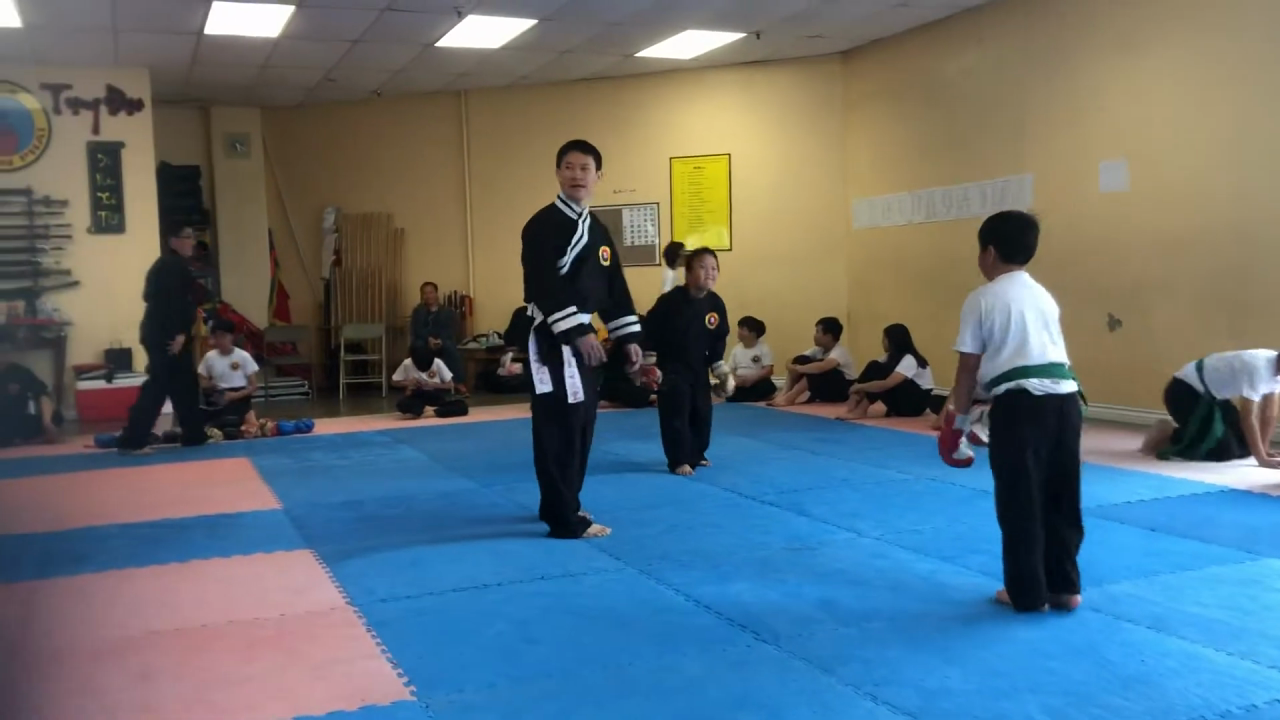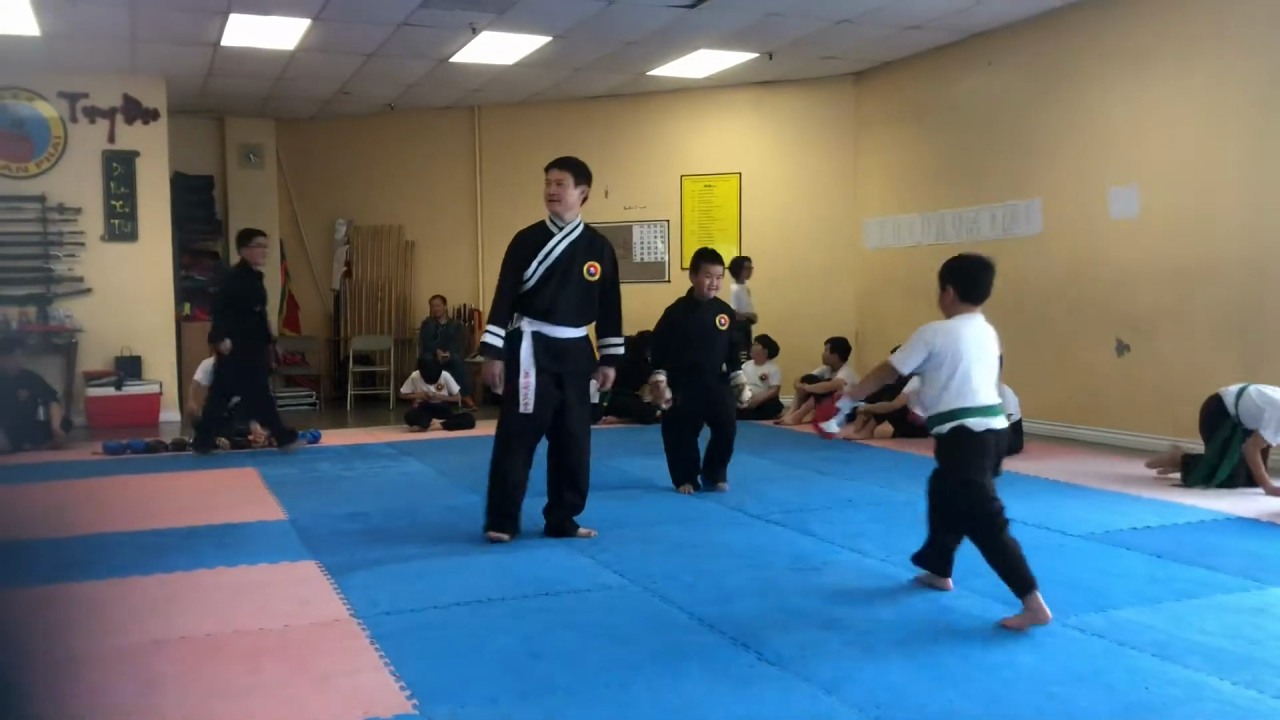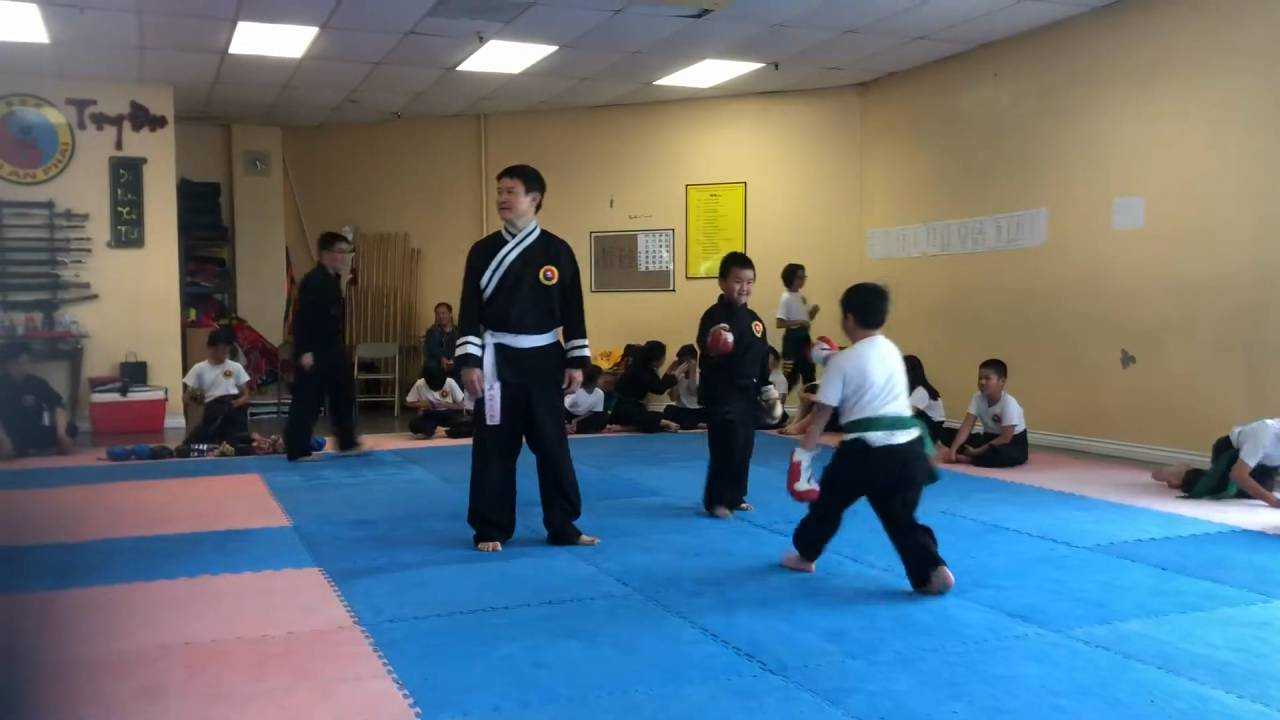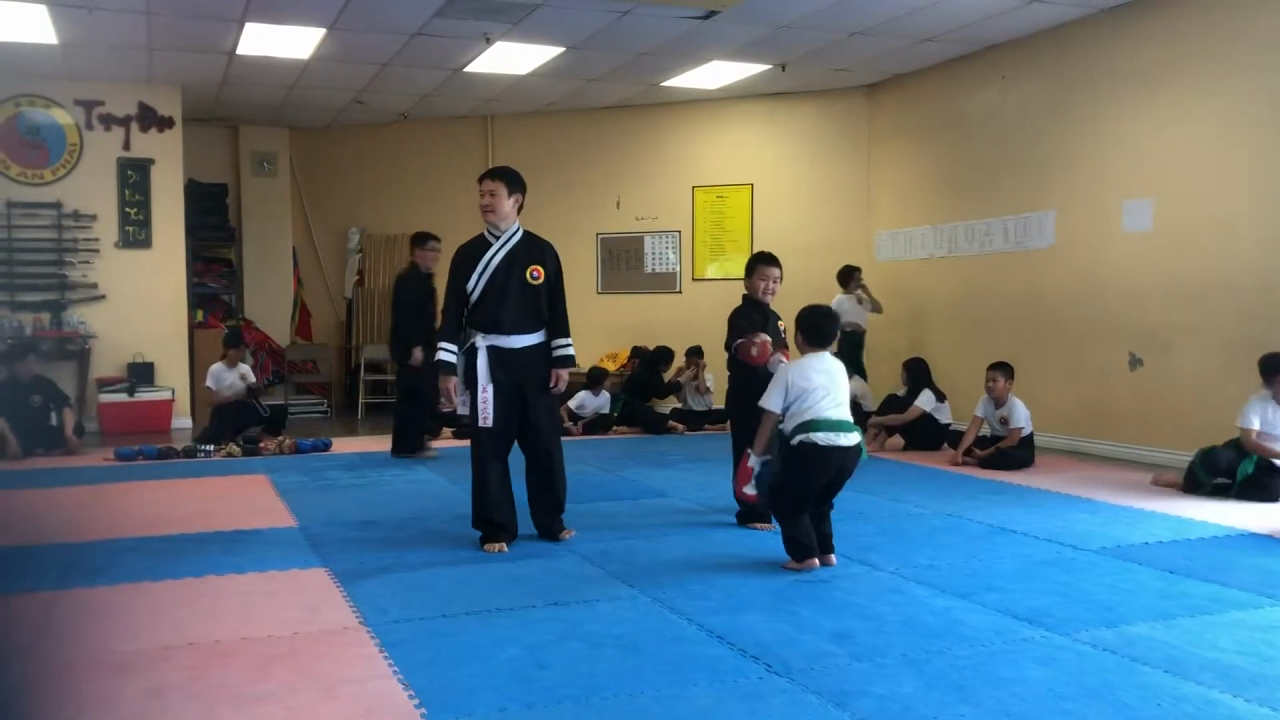
dt=0.5s
person 1, frame 1
left shoulder: (597, 229)
right shoulder: (544, 224)
left elbow: (613, 287)
right elbow: (544, 287)
left wrist: (628, 338)
right wrist: (576, 332)
left hip: (579, 336)
right hip: (553, 339)
left knee: (580, 424)
right knee: (560, 426)
left ankle: (559, 505)
right ankle: (566, 518)
person 1, frame 2
left shoulder: (599, 246)
right shoulder: (527, 240)
left elbow: (609, 306)
right elbow: (505, 298)
left wrist: (610, 359)
right wrist: (494, 352)
left hip: (575, 351)
right hip: (531, 349)
left knee: (573, 440)
right knee: (518, 436)
left ankle: (562, 518)
right ankle: (501, 519)
person 1, frame 3
left shoulder: (557, 251)
right shoulder: (484, 251)
left elbow: (572, 310)
right elbow: (470, 310)
left wrist: (577, 361)
right wrist: (469, 361)
left hip: (544, 359)
right hip: (498, 360)
left knee: (553, 445)
right knee: (493, 447)
left ankle: (563, 526)
right ankle: (491, 529)
person 1, frame 4
left shoulder: (541, 251)
right shoulder: (468, 254)
left elbow: (557, 310)
right elbow: (452, 314)
left wrist: (562, 361)
right wrist: (446, 368)
left hip: (535, 359)
right hip: (489, 362)
left knee: (545, 444)
right knee: (490, 447)
left ankle: (550, 520)
right ankle: (496, 529)
person 2, frame 1
left shoulder: (982, 299)
right shoulder: (1044, 296)
left elbow: (969, 367)
left wrist: (959, 419)
left hip: (1019, 402)
right hip: (1066, 396)
left knee: (1020, 501)
right knee: (1060, 500)
left ankle: (1028, 593)
right ankle: (1065, 586)
person 2, frame 2
left shoulder: (933, 334)
right shoulder: (988, 334)
left elbow: (887, 372)
left wrist: (847, 398)
right wrist: (926, 407)
left hip: (962, 435)
right hip: (994, 428)
left knee: (985, 519)
right knee: (945, 497)
left ankle: (1031, 600)
right ankle: (937, 569)
person 2, frame 3
left shoulder: (844, 361)
right shoulder: (892, 352)
left elbow: (822, 412)
left wrist: (803, 450)
right wrist: (828, 359)
left hip: (864, 446)
right hip: (907, 442)
left knee: (827, 500)
right knee: (900, 514)
left ankle: (805, 555)
right ankle: (934, 570)
person 2, frame 4
left shoulder: (789, 372)
right shoulder: (839, 368)
left elbow: (770, 420)
left wrist: (756, 457)
left hip: (811, 447)
right hip: (850, 446)
left knee: (787, 503)
right knee: (819, 500)
left ankle: (805, 555)
right ankle: (826, 552)
person 3, frame 1
left shoulder: (716, 304)
right shoulder: (671, 300)
left elbow: (719, 340)
right elbow: (651, 331)
left wrist: (722, 370)
left hip: (699, 368)
right hip: (672, 368)
left knee: (702, 414)
right knee: (676, 414)
left ankle: (695, 454)
right ankle: (680, 460)
person 3, frame 2
left shoulder: (724, 311)
right shoulder: (678, 310)
left elbow: (733, 348)
right elbow: (659, 346)
left wrist: (739, 381)
right wrist: (659, 380)
left hip: (715, 382)
right hip: (683, 383)
left knee: (726, 427)
right knee: (682, 433)
left ankle: (715, 473)
right ankle: (685, 478)
person 3, frame 3
left shoulder: (753, 318)
right shoulder: (715, 315)
left elbow: (762, 359)
right elbow: (705, 346)
left wrist: (770, 394)
right wrist: (713, 344)
left hip: (747, 393)
right hip: (719, 393)
left knee: (743, 449)
right knee: (727, 448)
left ankle: (732, 496)
right ankle: (717, 499)
person 3, frame 4
left shoulder: (773, 317)
right shoulder: (742, 315)
right elbow: (734, 344)
right wrist: (744, 348)
right hip: (748, 398)
left ankle: (767, 503)
right ankle: (753, 513)
person 4, frame 1
left shoulder: (166, 264)
right shoulder: (173, 265)
right elbow: (171, 302)
right wrist: (179, 333)
left hip: (161, 334)
right hip: (169, 336)
left knee: (186, 384)
right knee: (158, 387)
left ankle: (194, 436)
right ankle: (133, 440)
person 4, frame 2
left shoulder: (254, 276)
right shoulder: (236, 277)
left elbow: (259, 317)
right elbow: (219, 308)
left wrist: (269, 342)
right wrist: (222, 337)
left hip: (249, 344)
right hip: (237, 346)
left knee: (221, 394)
right knee: (257, 393)
left ankle: (203, 442)
right ankle: (284, 438)
person 4, frame 3
left shoulder: (333, 279)
right shoulder: (312, 281)
right elbow: (303, 318)
right wrist: (305, 351)
left hip: (331, 349)
right hip: (313, 351)
left knee: (344, 395)
right knee: (307, 401)
left ankle: (347, 442)
right ankle: (297, 449)
person 4, frame 4
left shoulder: (423, 278)
right shoulder: (407, 279)
right elbow: (403, 316)
left wrist: (419, 346)
right wrist: (415, 346)
left hip: (420, 346)
right hip: (408, 348)
left knee: (410, 397)
right knee: (425, 394)
left ankle: (404, 445)
right ankle: (415, 444)
